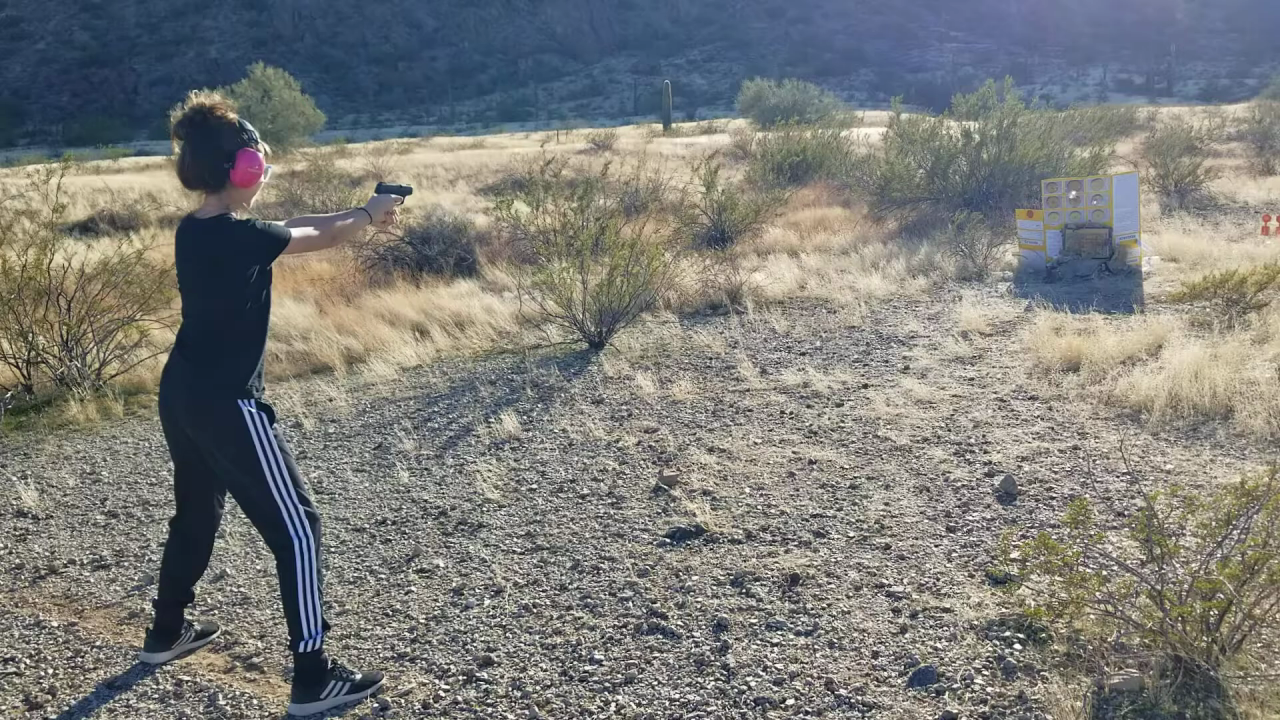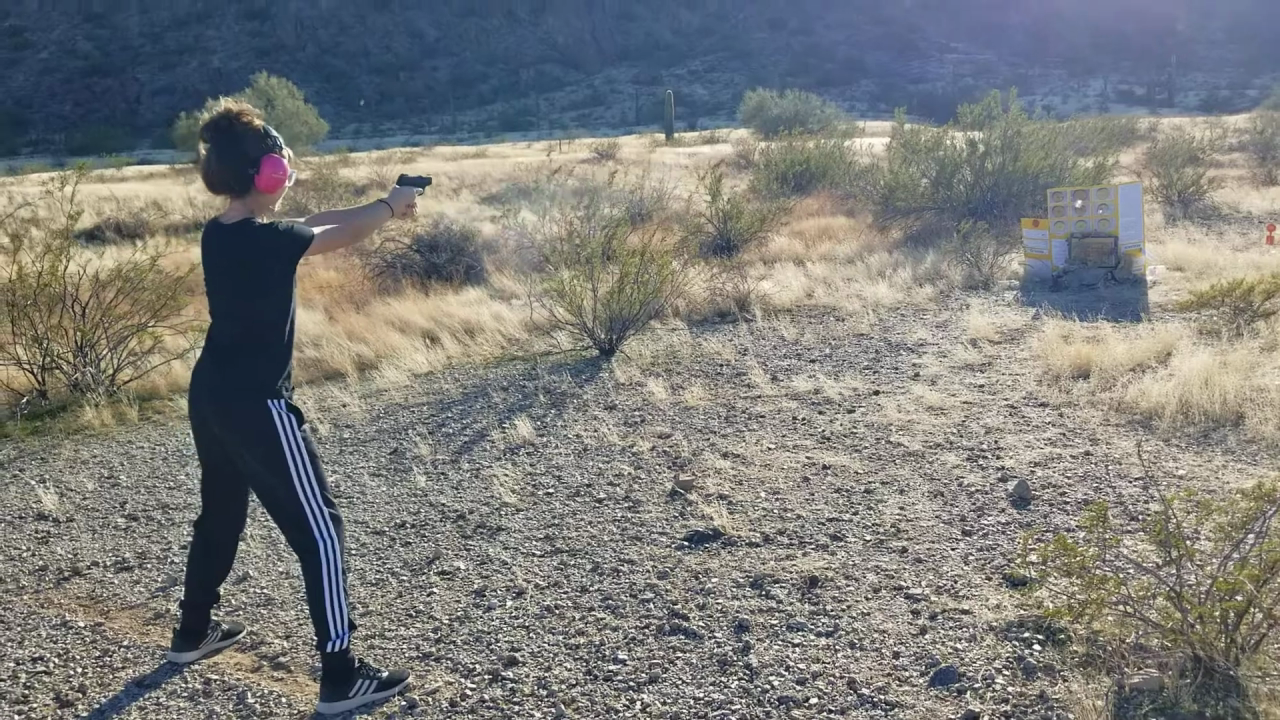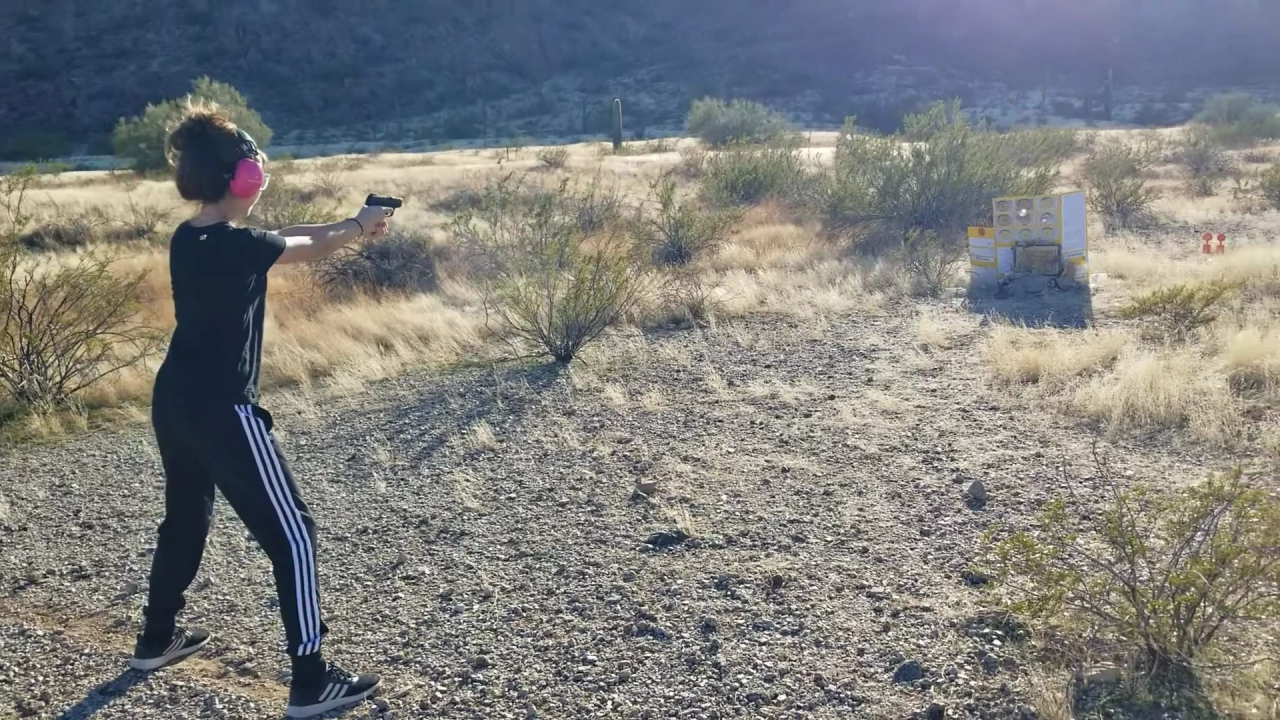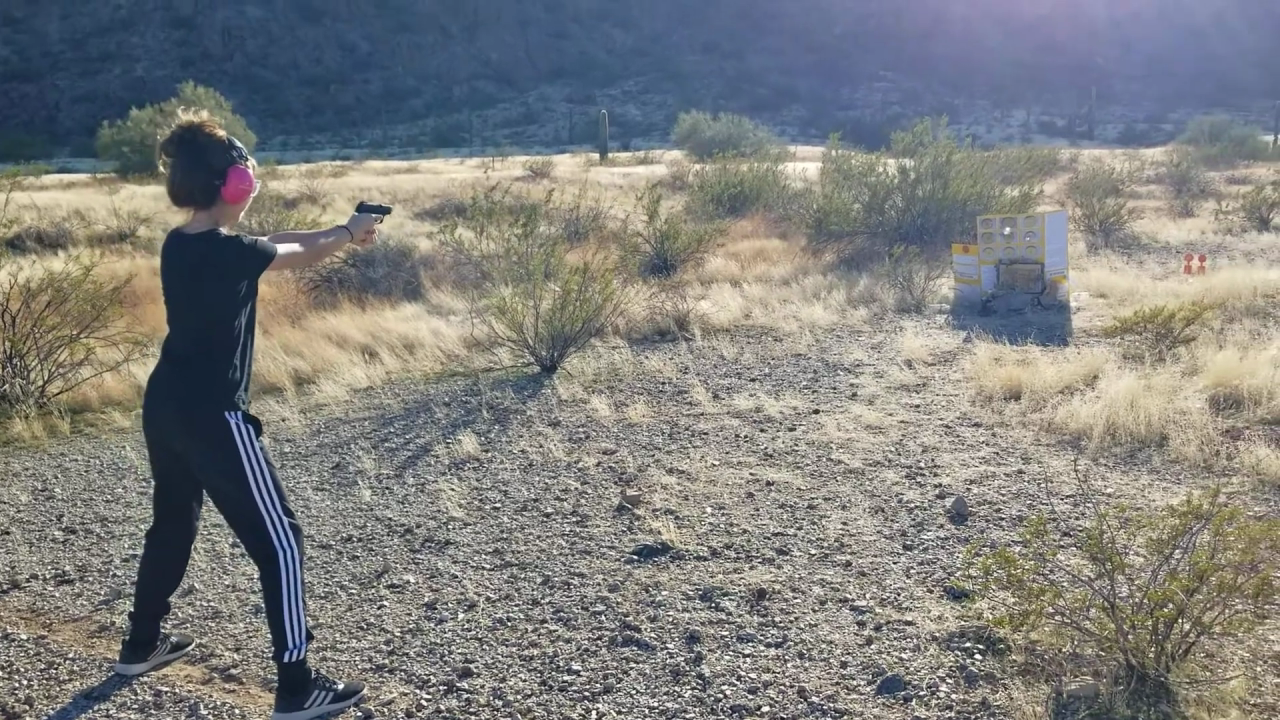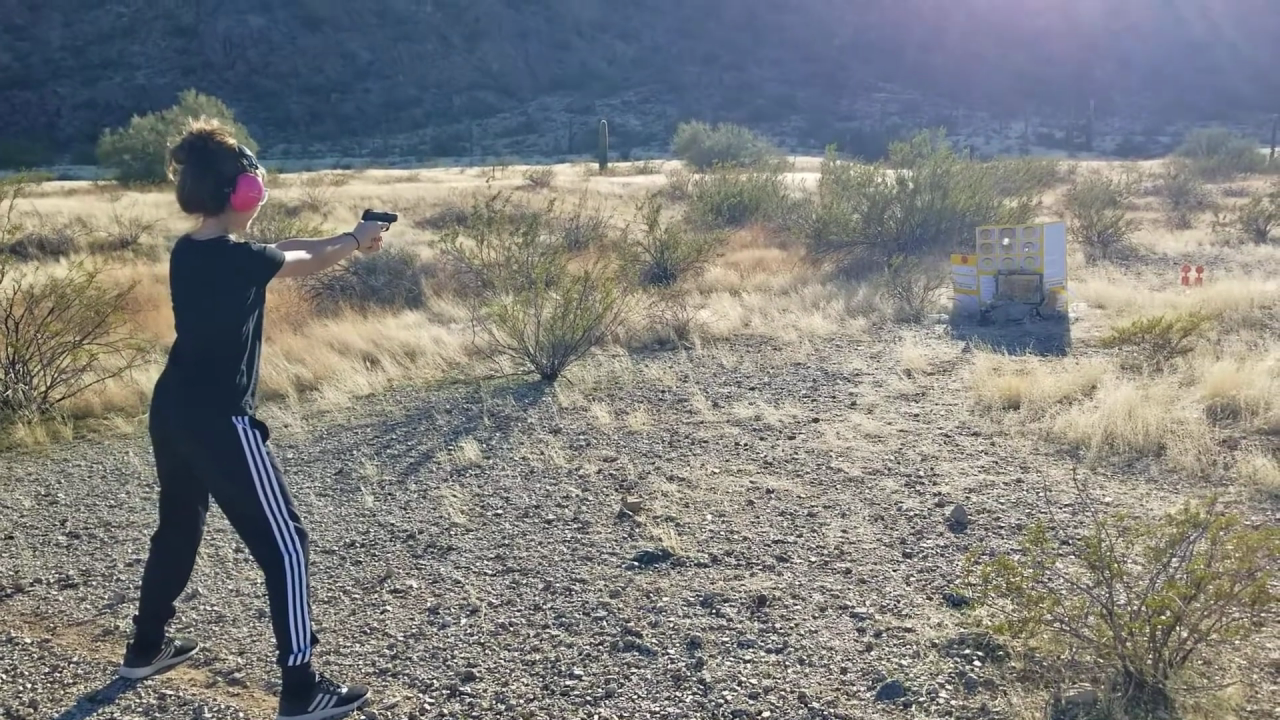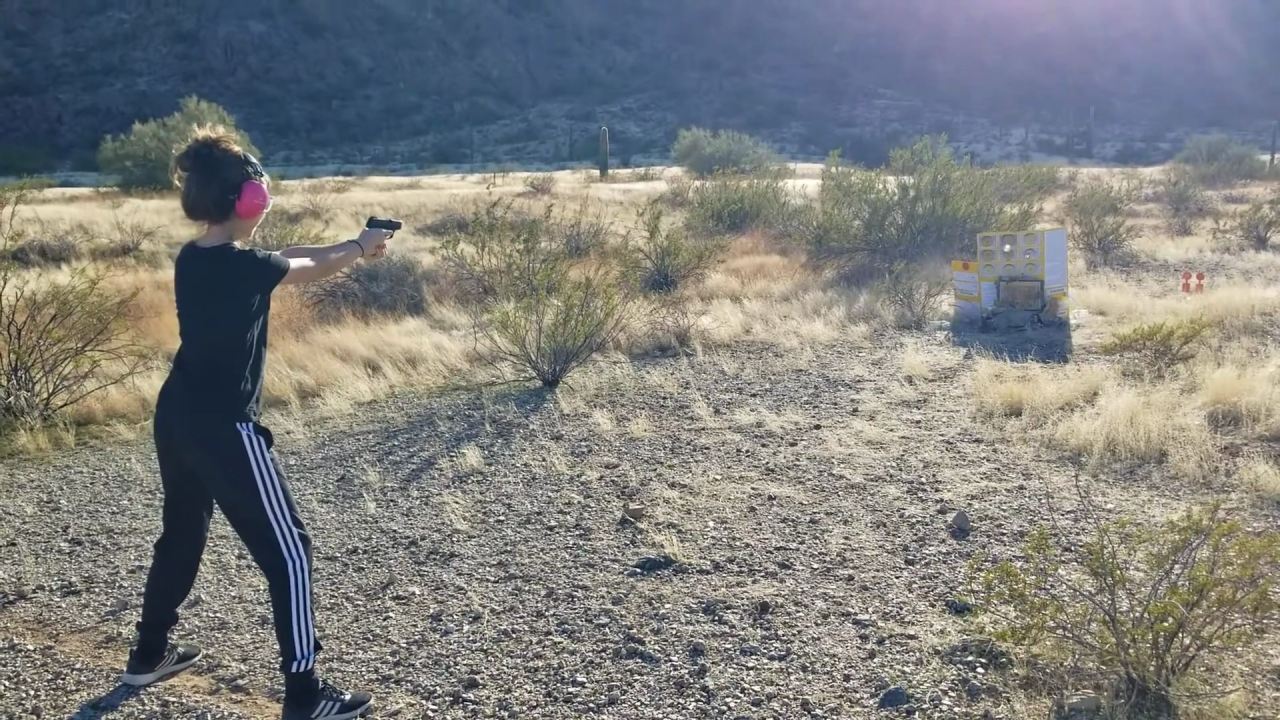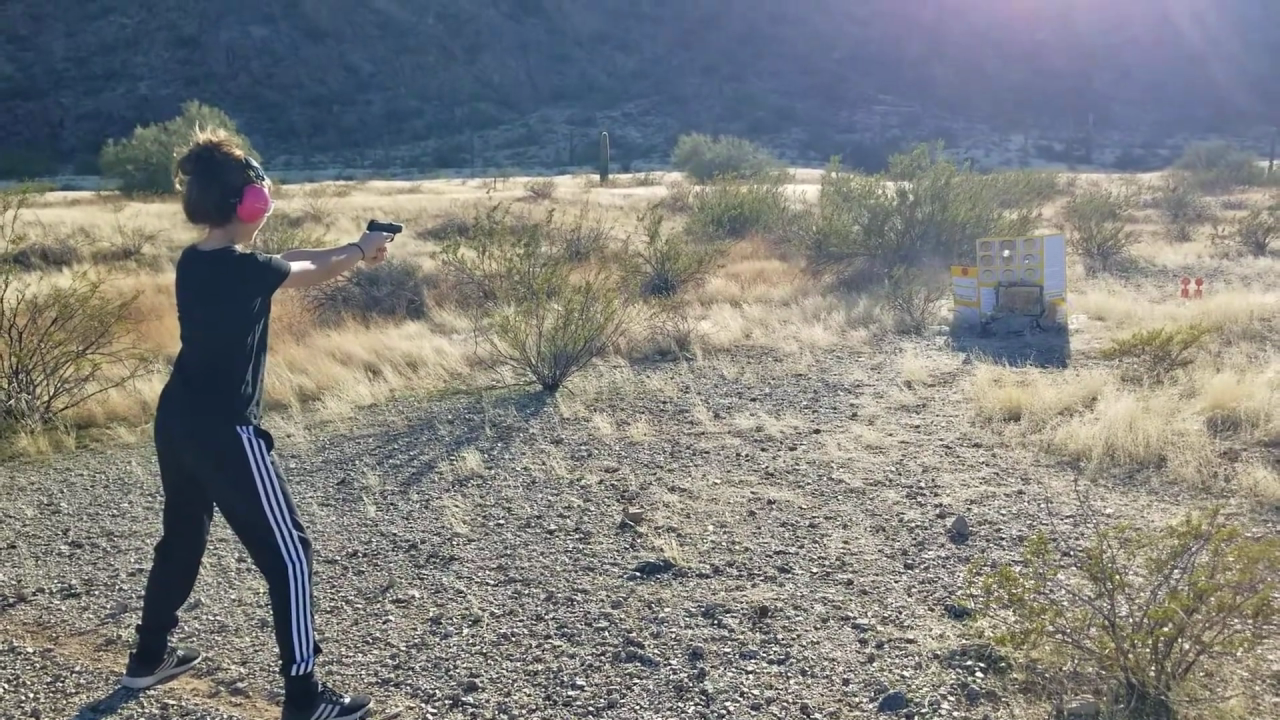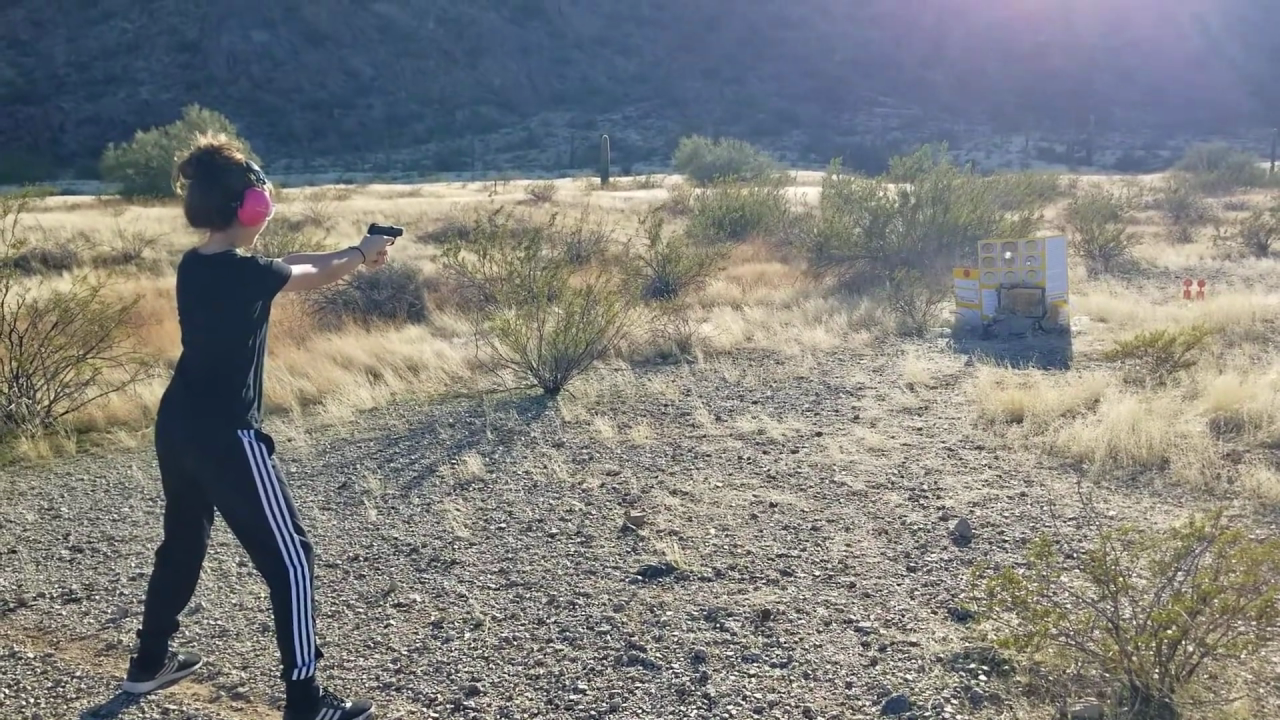
dt=0.4s
person 1, frame 1
left shoulder: (193, 231)
right shoulder: (241, 237)
left elbow: (296, 226)
right elbow: (319, 236)
left wrist: (359, 214)
right wrist: (369, 214)
left hip: (181, 394)
right hip: (226, 405)
left knee: (196, 512)
right knee: (296, 530)
left ankle: (166, 633)
person 1, frame 2
left shoulder: (219, 234)
right shoulder: (265, 241)
left elbow: (316, 222)
right elbow: (341, 236)
left wrist: (381, 206)
right wrist: (391, 207)
left hip: (210, 395)
right hip: (255, 405)
left knee: (222, 510)
right knee: (319, 532)
left ankle: (193, 631)
person 1, frame 3
left shoulder: (188, 238)
right shoulder: (238, 246)
left elbow: (285, 236)
right elbow: (310, 247)
left wrist: (350, 224)
right wrist: (359, 225)
left hip: (174, 400)
right hip: (221, 411)
left knee: (185, 516)
right knee: (291, 535)
left ankle: (156, 638)
person 1, frame 4
left shoulder: (178, 245)
right shoulder: (228, 252)
left elbow: (274, 242)
right elbow: (300, 253)
left wrist: (339, 231)
right wrist: (349, 232)
left hip: (165, 406)
right hip: (213, 417)
left knee: (172, 523)
right knee: (278, 543)
left ankle: (141, 644)
person 1, frame 5
left shoulder: (187, 251)
right shoulder: (239, 259)
left elbow: (284, 249)
right elbow: (308, 261)
left wrist: (346, 238)
right wrist: (356, 240)
left hip: (172, 411)
right hip: (220, 422)
left knee: (178, 527)
right knee: (284, 546)
left ankle: (146, 647)
person 1, frame 6
left shoulder: (191, 259)
right shoulder: (242, 267)
left elbow: (287, 257)
right elbow: (311, 268)
left wrist: (349, 245)
right wrist: (361, 248)
left hip: (176, 418)
right hip: (224, 429)
left knee: (182, 534)
right knee: (287, 553)
left ankle: (149, 653)
person 1, frame 7
left shoulder: (193, 262)
right shoulder: (244, 270)
left elbow: (291, 259)
right elbow: (313, 271)
left wrist: (351, 248)
right wrist: (361, 250)
left hip: (177, 421)
right hip: (225, 432)
left knee: (182, 537)
right knee: (288, 556)
left ankle: (149, 656)
person 1, frame 8
left shoulder: (193, 266)
right shoulder: (244, 274)
left elbow: (290, 265)
right elbow: (313, 275)
left wrist: (351, 252)
right wrist: (362, 254)
left hip: (177, 425)
right hip: (226, 437)
left knee: (183, 541)
right knee: (289, 561)
left ankle: (149, 662)
